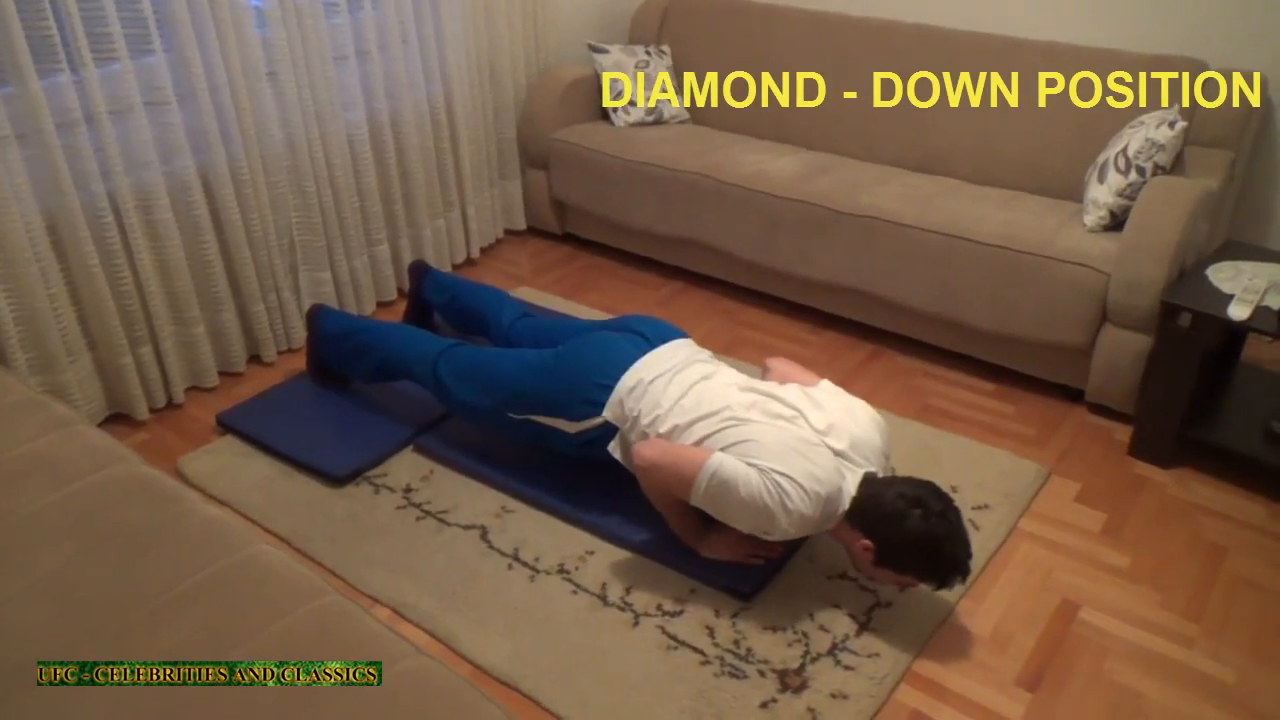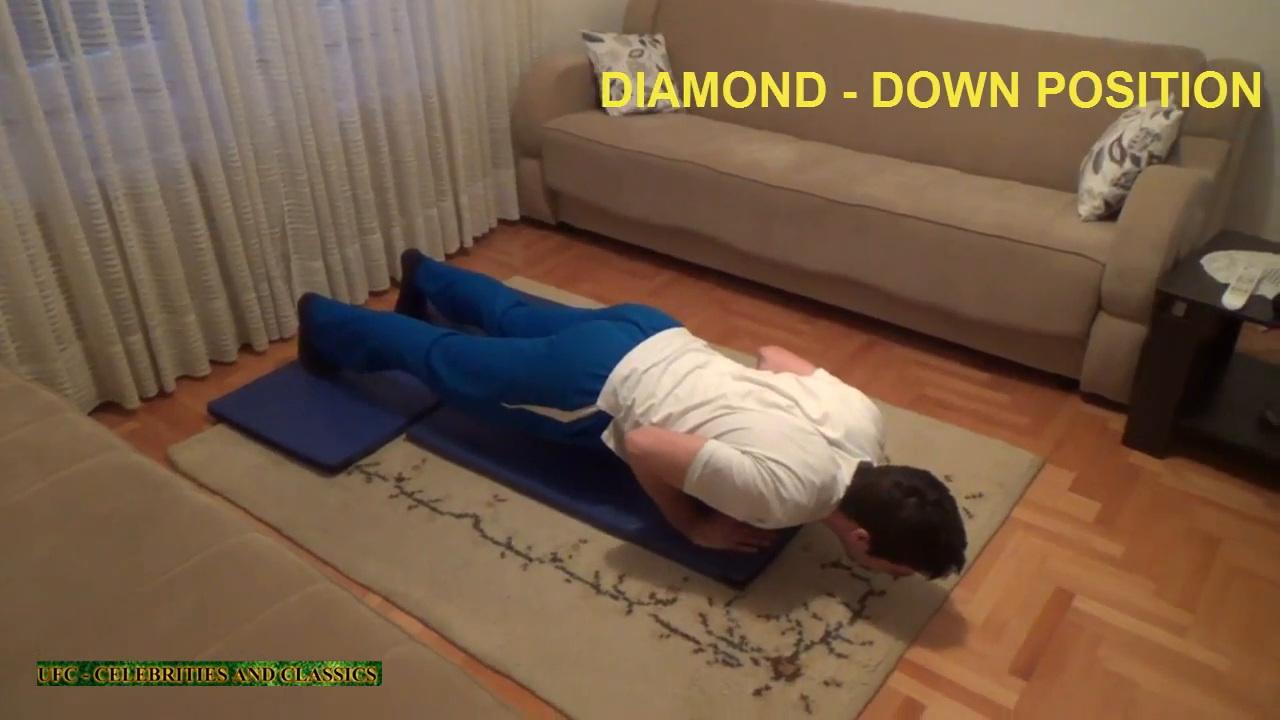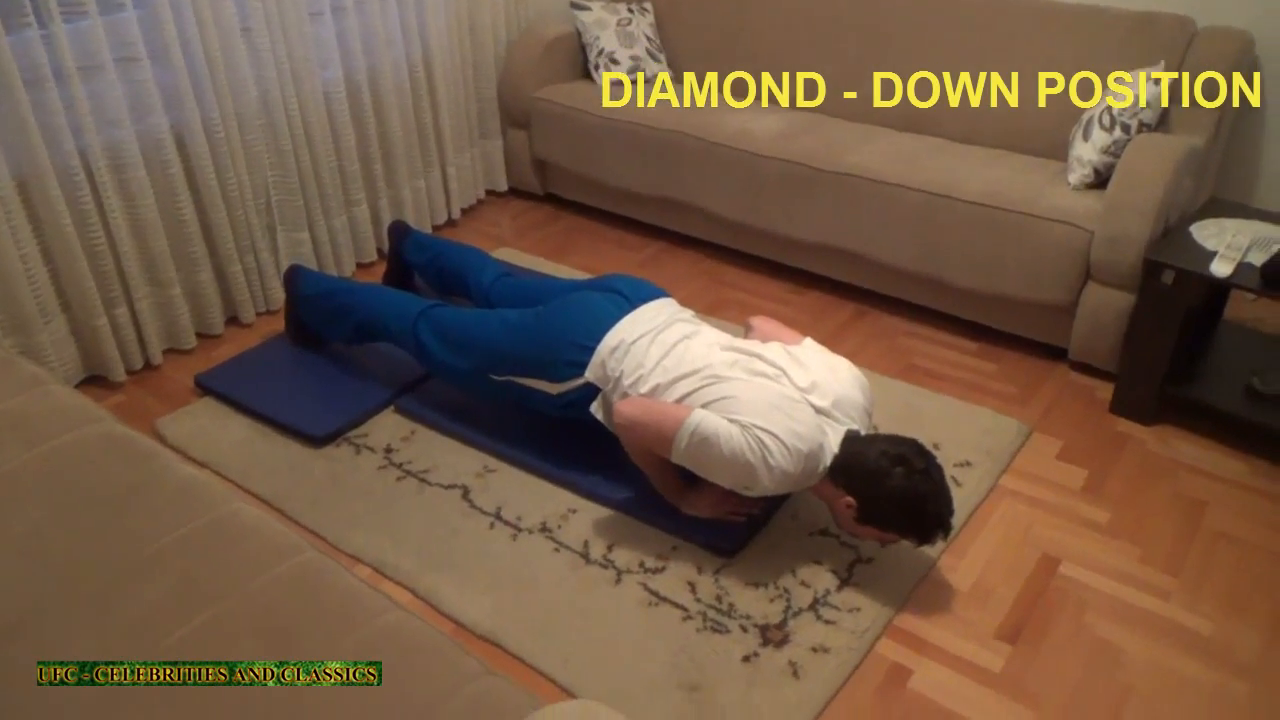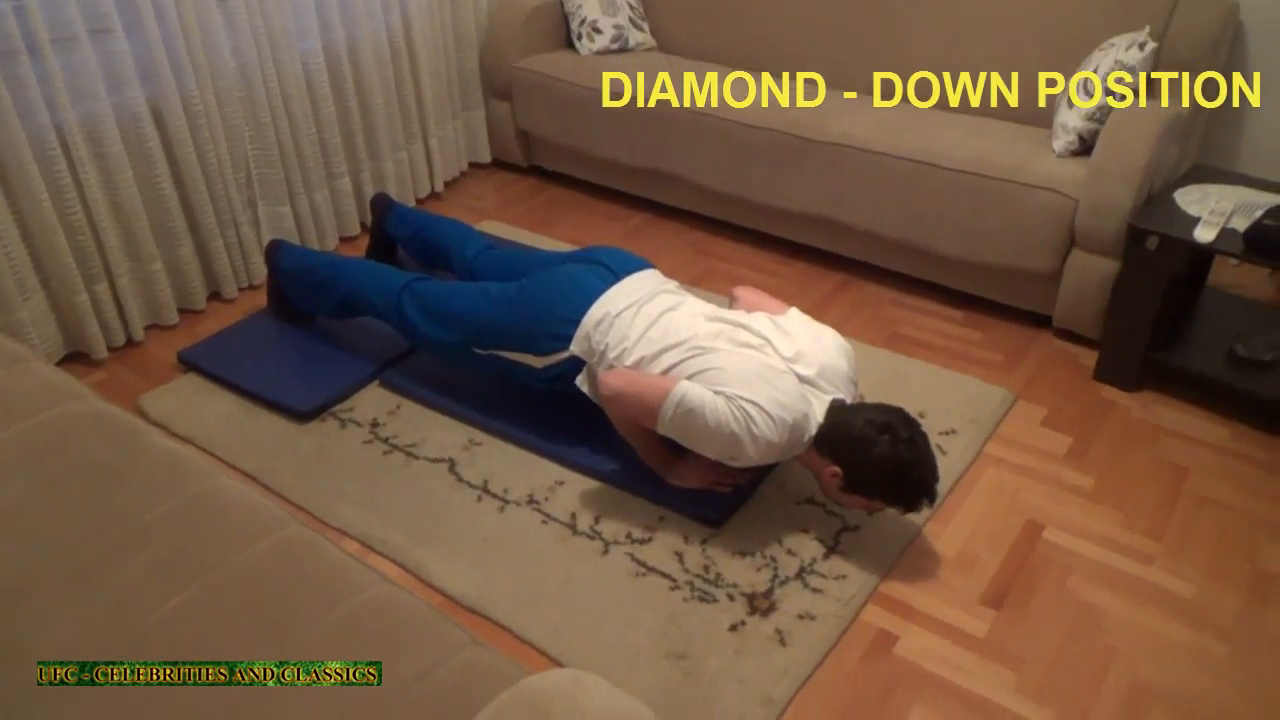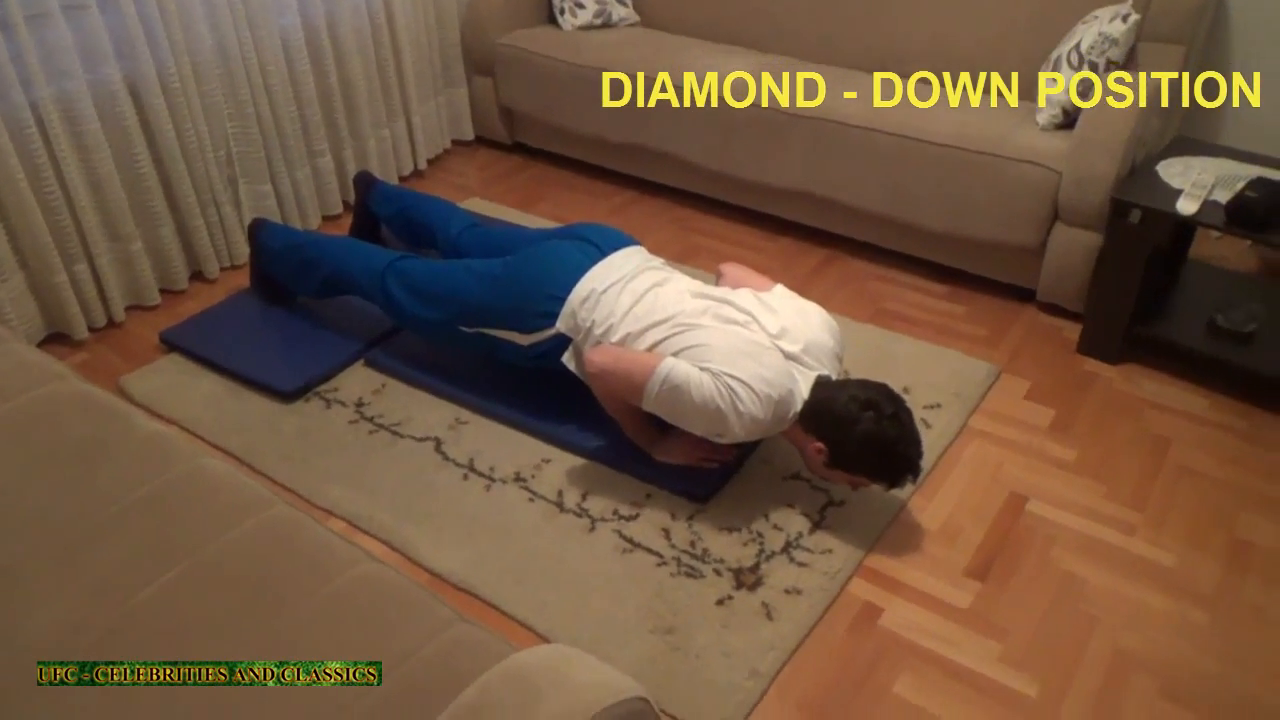
dt=0.4s
person 1, frame 1
left shoulder: (868, 432)
right shoulder: (785, 503)
left elbow: (779, 365)
right elbow: (650, 458)
right wrist: (702, 540)
left hip: (658, 350)
right hip: (603, 396)
left knee: (521, 330)
right knee: (456, 373)
left ankle: (431, 285)
right ankle: (335, 332)
person 1, frame 2
left shoulder: (864, 420)
right shoulder: (781, 491)
left elbow: (773, 353)
right elbow: (643, 446)
right wrist: (695, 528)
left hip: (652, 339)
right hip: (598, 386)
left knee: (513, 318)
right knee: (447, 361)
left ankle: (424, 274)
right ankle: (326, 322)
person 1, frame 3
left shoulder: (851, 389)
right shoulder: (769, 458)
left elbow: (761, 322)
right elbow: (631, 415)
right wrist: (683, 497)
left hip: (640, 310)
right hip: (586, 355)
left knee: (499, 288)
right knee: (437, 333)
left ankle: (411, 245)
right ankle: (313, 292)
person 1, frame 4
left shoulder: (836, 358)
right shoulder: (754, 430)
left elbow: (745, 293)
right elbow: (616, 387)
right wrist: (670, 468)
left hip: (625, 281)
right hip: (572, 327)
left knee: (484, 263)
right knee: (421, 308)
left ankle: (395, 218)
right ankle: (295, 267)
person 1, frame 5
left shoulder: (822, 334)
right shoulder: (739, 406)
left elbow: (732, 269)
right elbow: (601, 363)
right wrist: (655, 443)
left hip: (612, 258)
right hip: (559, 302)
left knee: (468, 239)
right knee: (407, 286)
left ankle: (378, 198)
right ankle: (278, 247)
